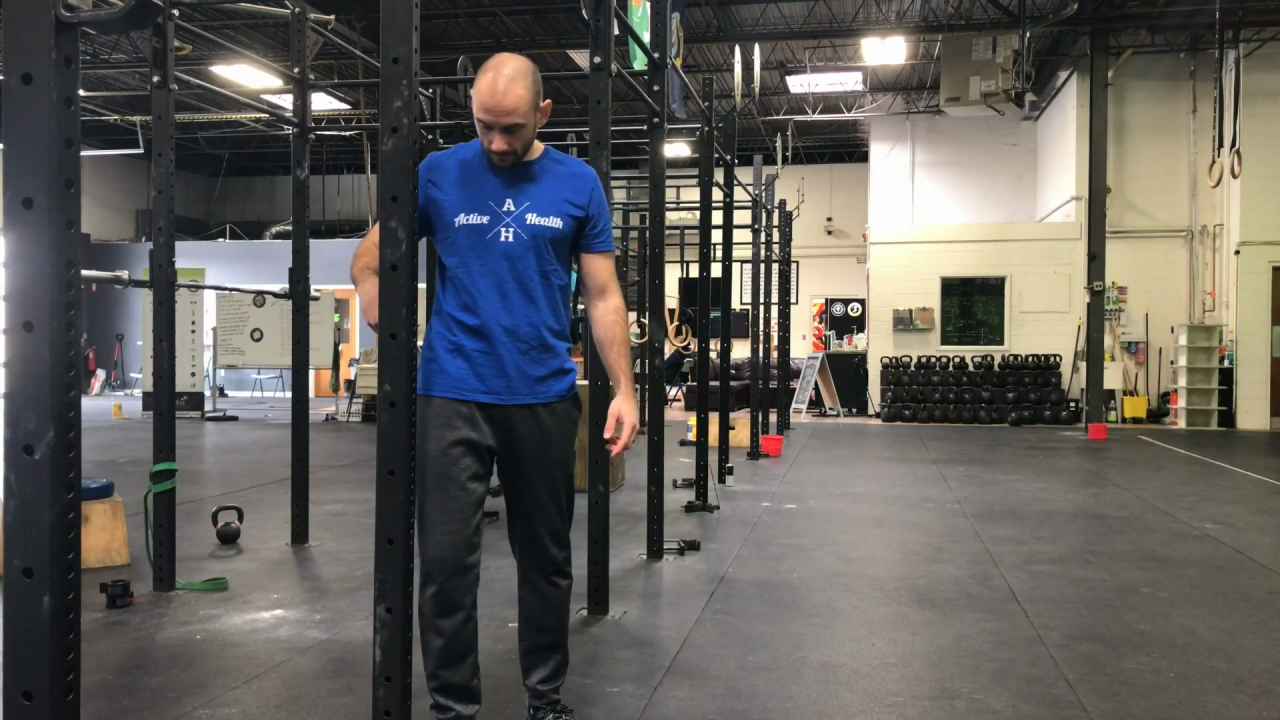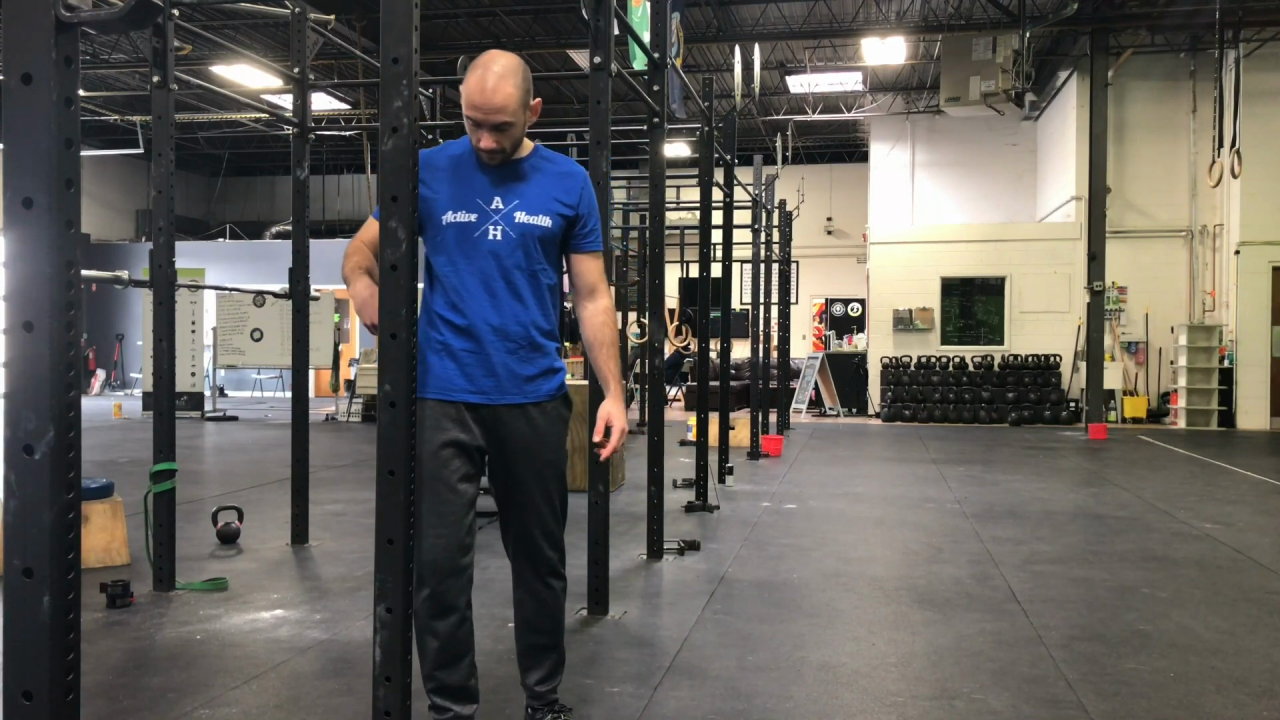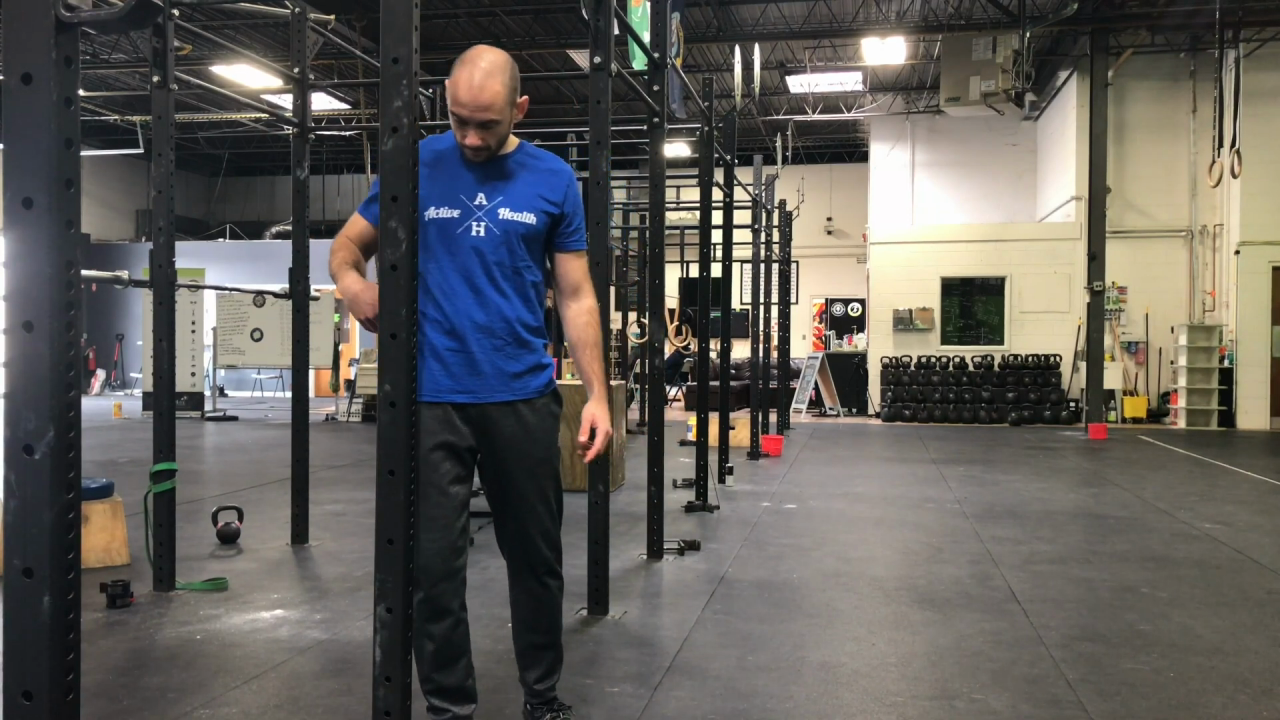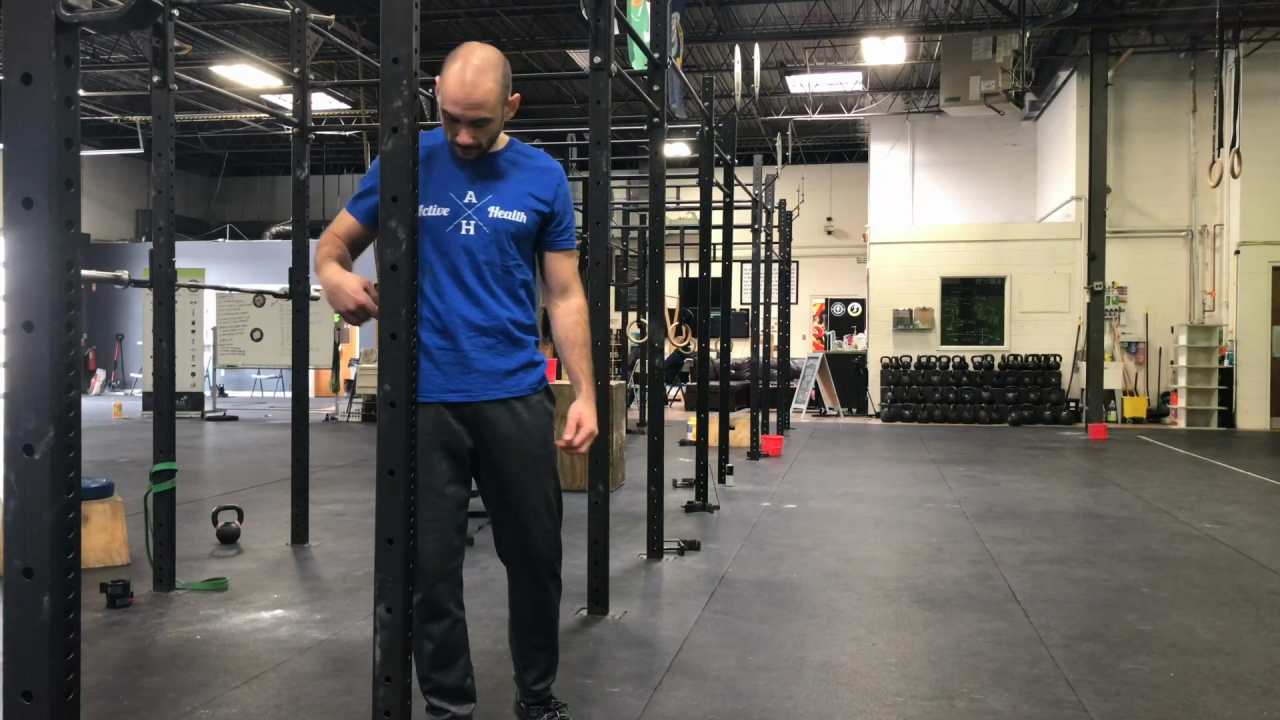
dt=0.3s
person 1, frame 1
left shoulder: (578, 183)
right shoulder: (439, 173)
left elbow: (603, 295)
right elbow: (372, 250)
left wrist: (624, 389)
right wrist: (371, 289)
left hip: (544, 397)
right hip: (451, 395)
left knee: (546, 556)
right knee: (446, 561)
person 1, frame 2
left shoulder: (568, 182)
right shoulder: (430, 170)
left elbow: (592, 296)
right elbow: (363, 248)
left wrist: (613, 393)
right wrist: (362, 286)
left hip: (534, 396)
right hip: (440, 395)
left knee: (540, 557)
right knee: (439, 563)
person 1, frame 3
left shoulder: (553, 179)
right shoulder: (416, 167)
left elbow: (575, 296)
right elbow: (348, 245)
left wrist: (597, 395)
right wrist: (351, 282)
left hip: (523, 396)
right hip: (429, 397)
left knee: (536, 555)
right knee: (432, 565)
person 1, frame 4
left shoulder: (544, 177)
left elbow: (565, 295)
right elbow: (335, 240)
left wrist: (585, 395)
right wrist: (335, 274)
left hip: (516, 394)
right hip: (422, 397)
left knee: (535, 555)
right knee: (430, 567)
